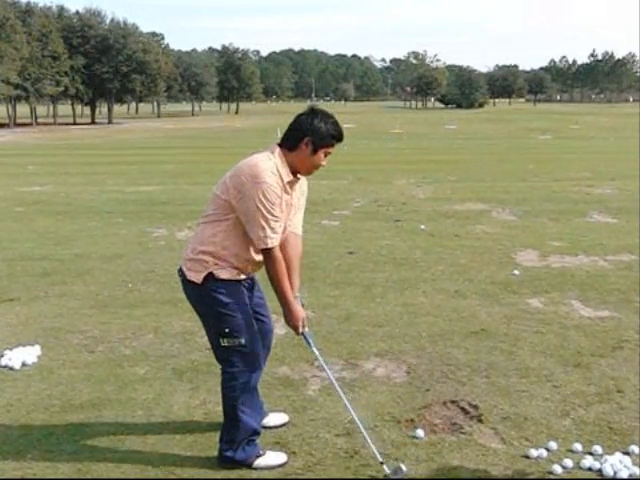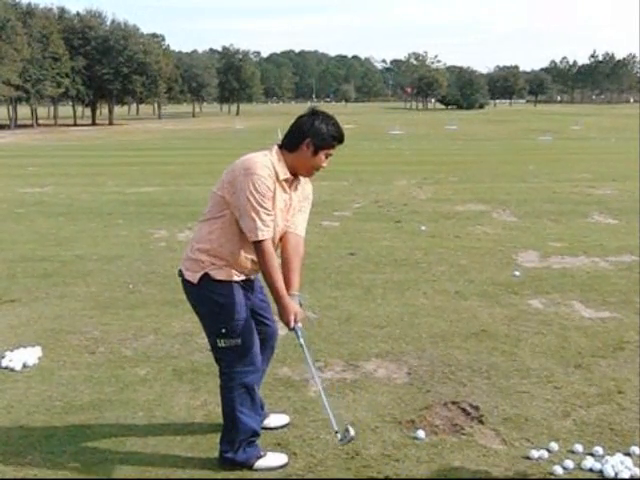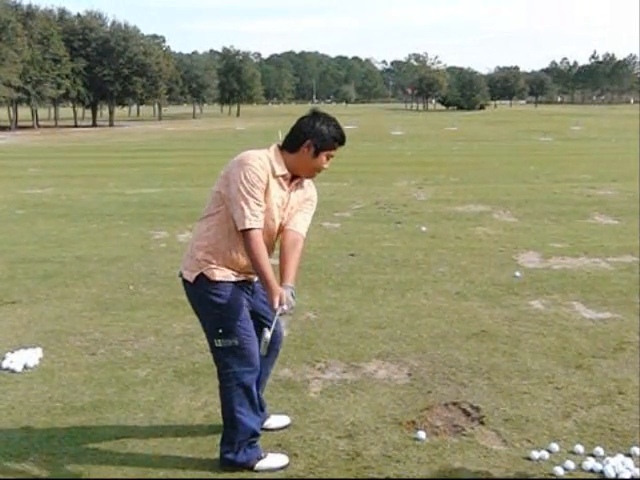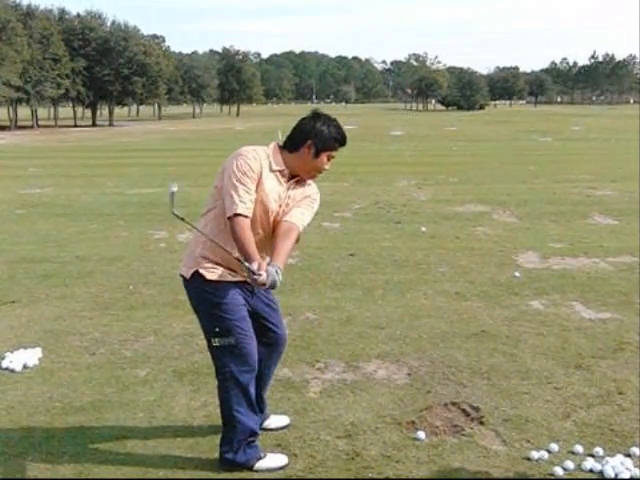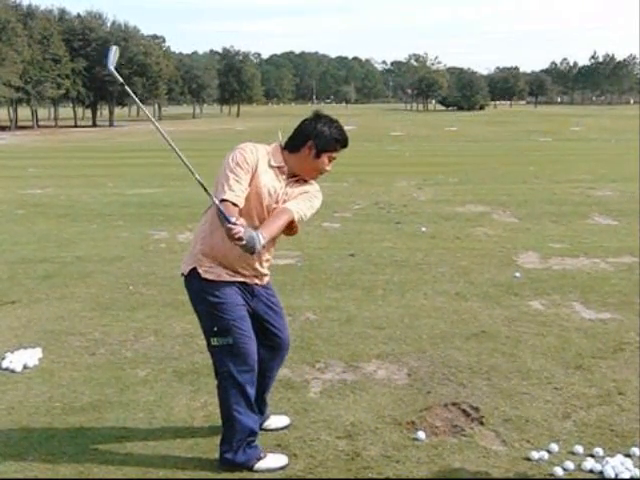
dt=0.5s
person 1, frame 1
left shoulder: (297, 180)
right shoulder: (261, 176)
left elbow: (291, 238)
right elbow: (270, 249)
left wrist: (295, 296)
right wrist: (289, 304)
left hip: (238, 271)
right hip: (210, 274)
left knee: (261, 336)
right knee: (243, 356)
left ankle: (249, 410)
right ankle: (239, 448)
person 1, frame 2
left shoulder: (302, 187)
right shoulder: (256, 171)
left elbow: (293, 240)
right elbow: (262, 243)
left wrist: (293, 296)
right wrist: (282, 300)
left hip: (243, 273)
right hip: (211, 273)
left knee: (264, 336)
right knee: (242, 358)
left ankle: (251, 411)
right ankle: (239, 449)
person 1, frame 3
left shoulder: (306, 191)
right shoulder: (252, 166)
left elbow: (292, 237)
right elbow: (249, 232)
left wrist: (288, 286)
right wrist: (272, 287)
left hip: (245, 275)
right hip: (211, 274)
left knee: (269, 339)
right knee: (241, 358)
left ankle: (251, 412)
right ankle: (240, 450)
person 1, frame 4
left shoulder: (308, 193)
right shoulder: (249, 160)
left elbow: (289, 228)
right elbow: (237, 217)
left wrist: (274, 268)
right wrist: (254, 260)
left hip: (250, 275)
right hip: (211, 273)
left knee: (273, 338)
right knee: (240, 358)
left ankle: (252, 413)
right ankle: (240, 450)
person 1, frame 5
left shoulder: (309, 193)
right shoulder: (248, 156)
left elbow: (283, 216)
right elbow: (225, 204)
left wrist: (257, 239)
right wrist: (237, 226)
left hip: (254, 276)
right hip: (212, 272)
left knee: (276, 342)
right knee: (240, 358)
left ankle: (252, 413)
right ankle: (240, 450)
